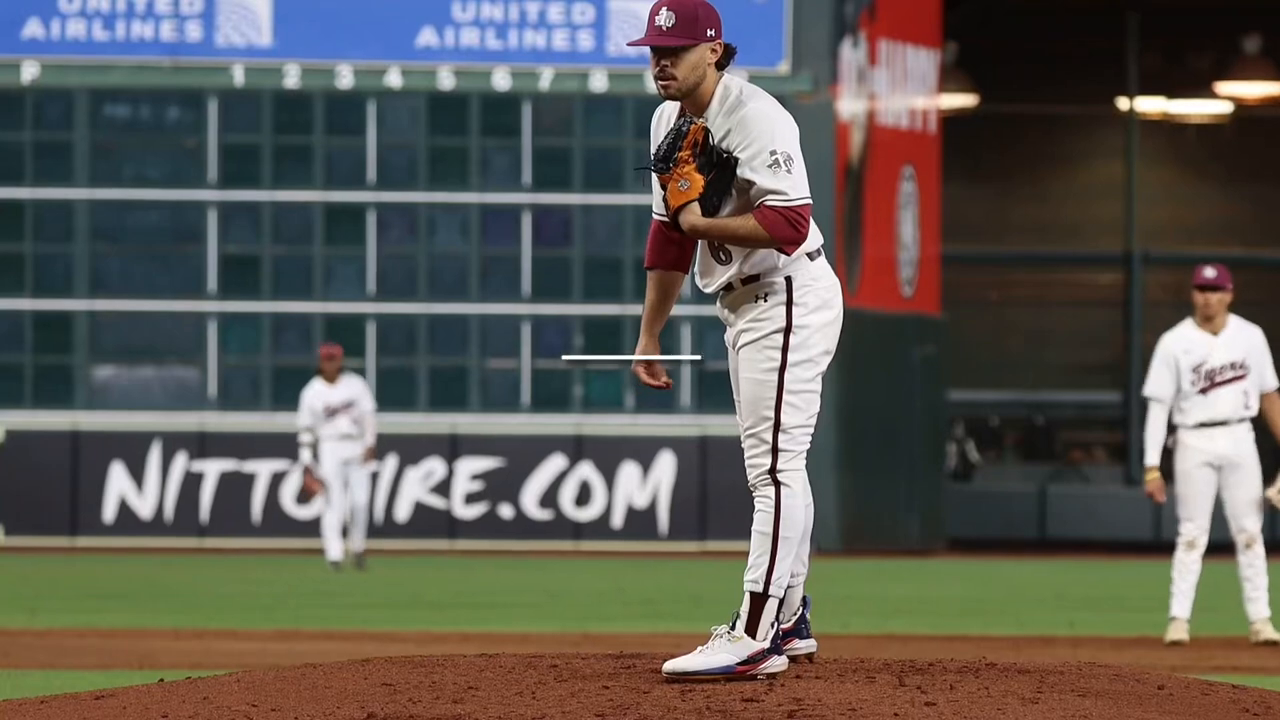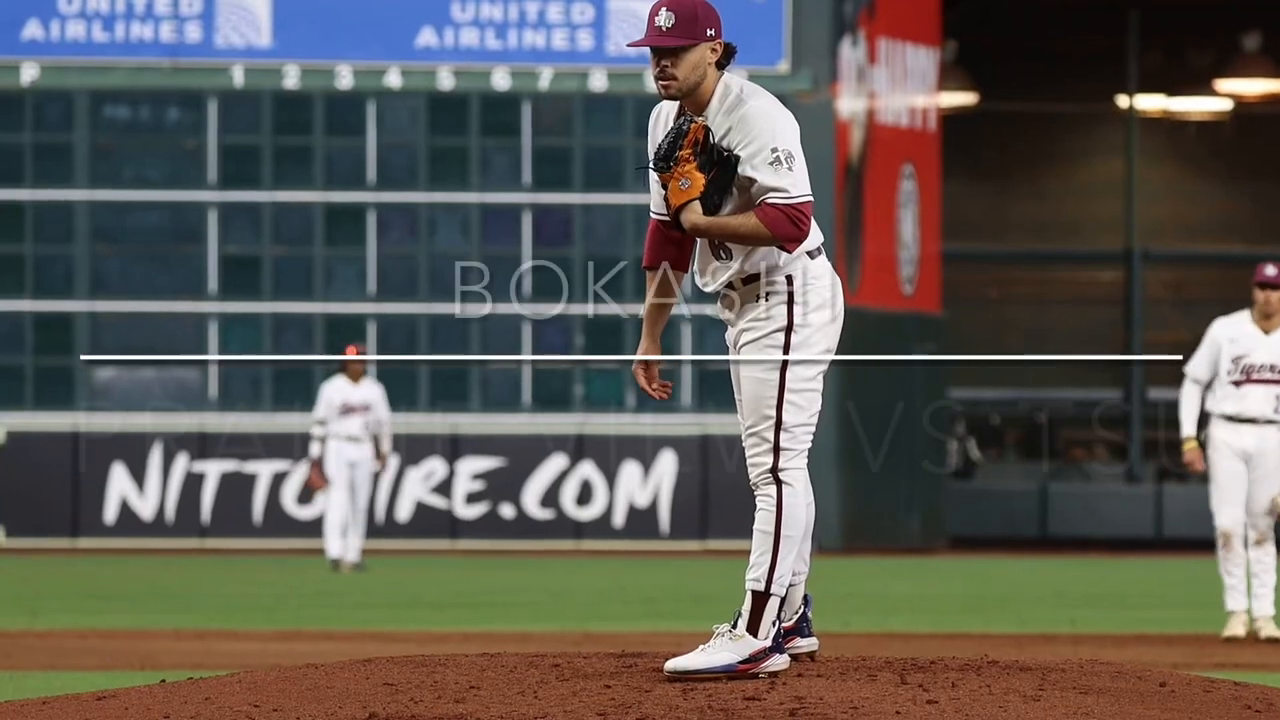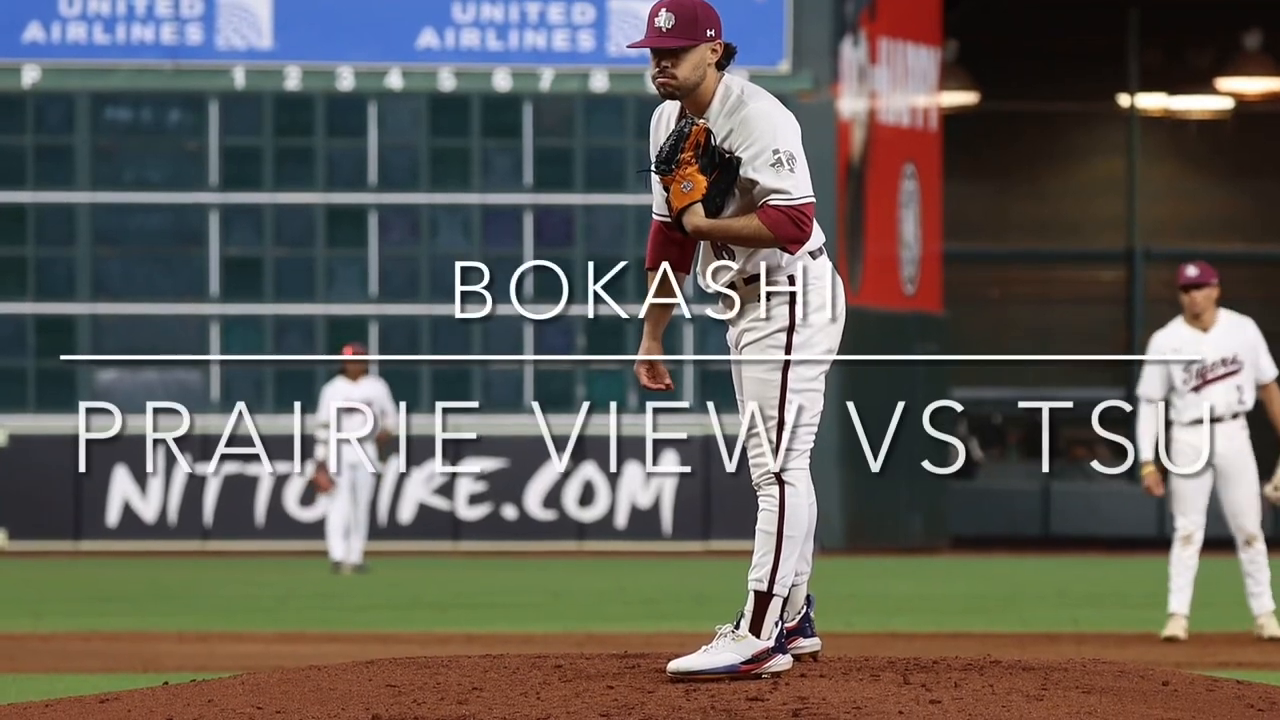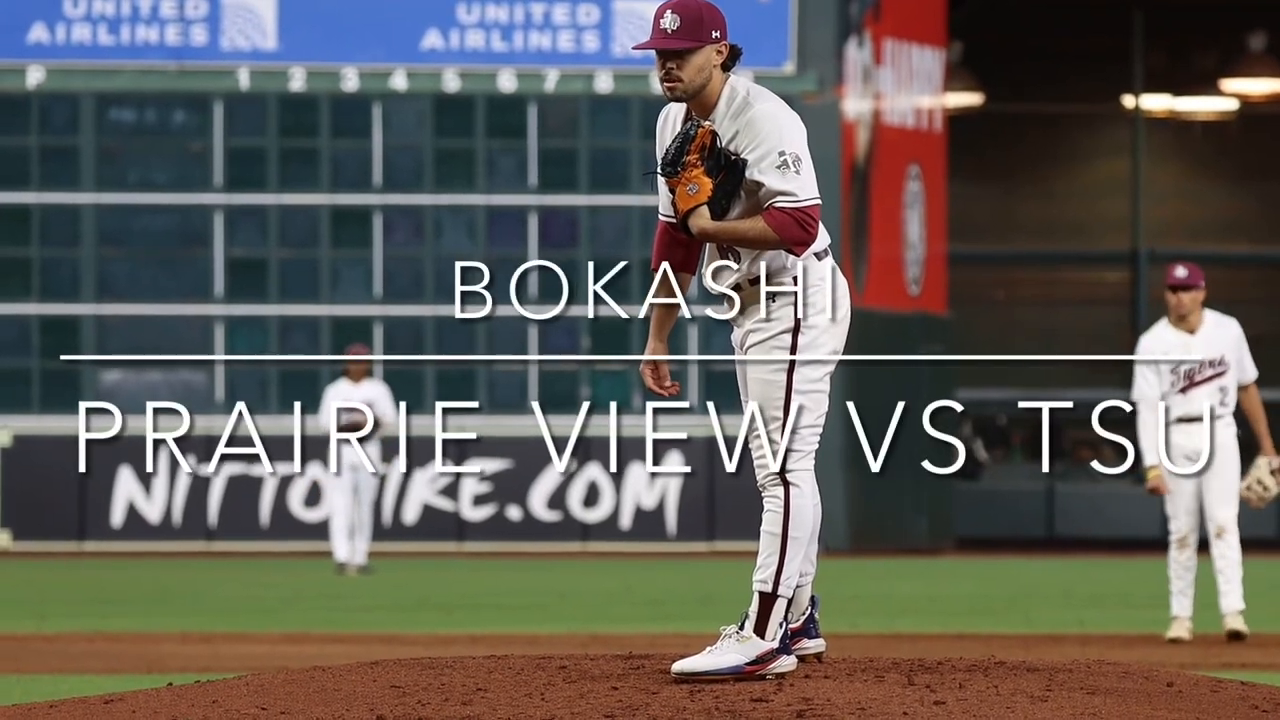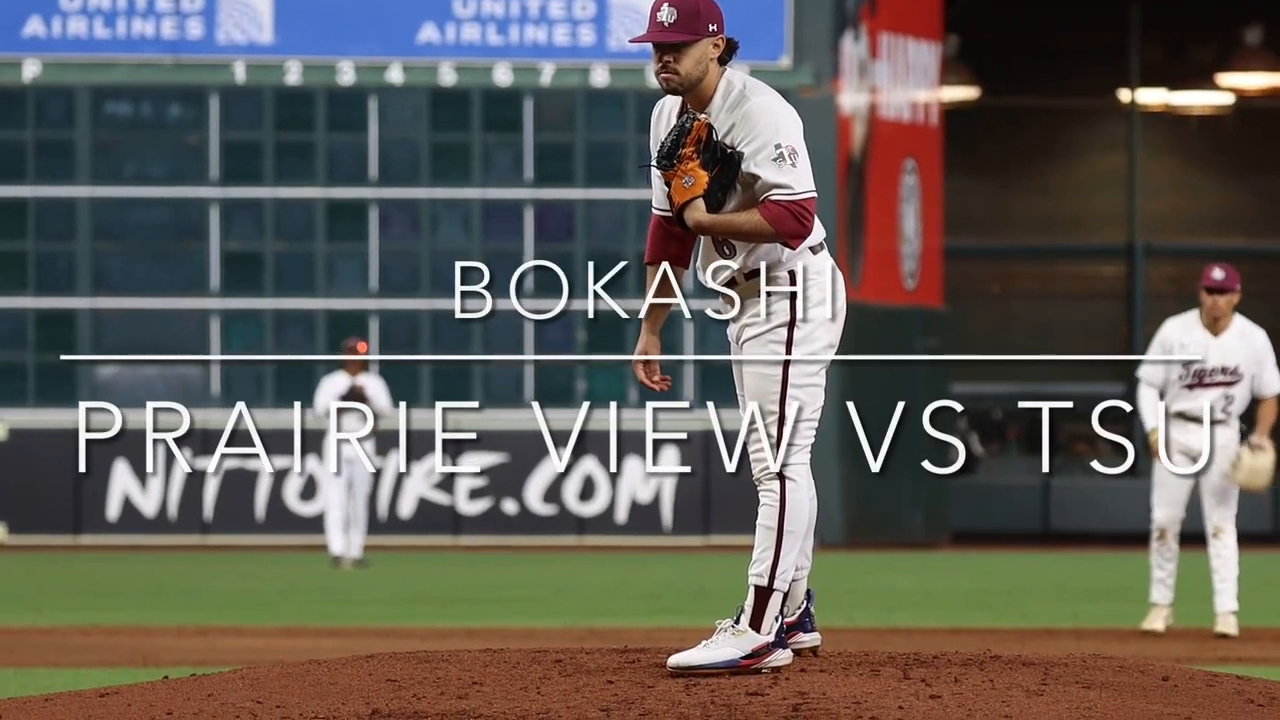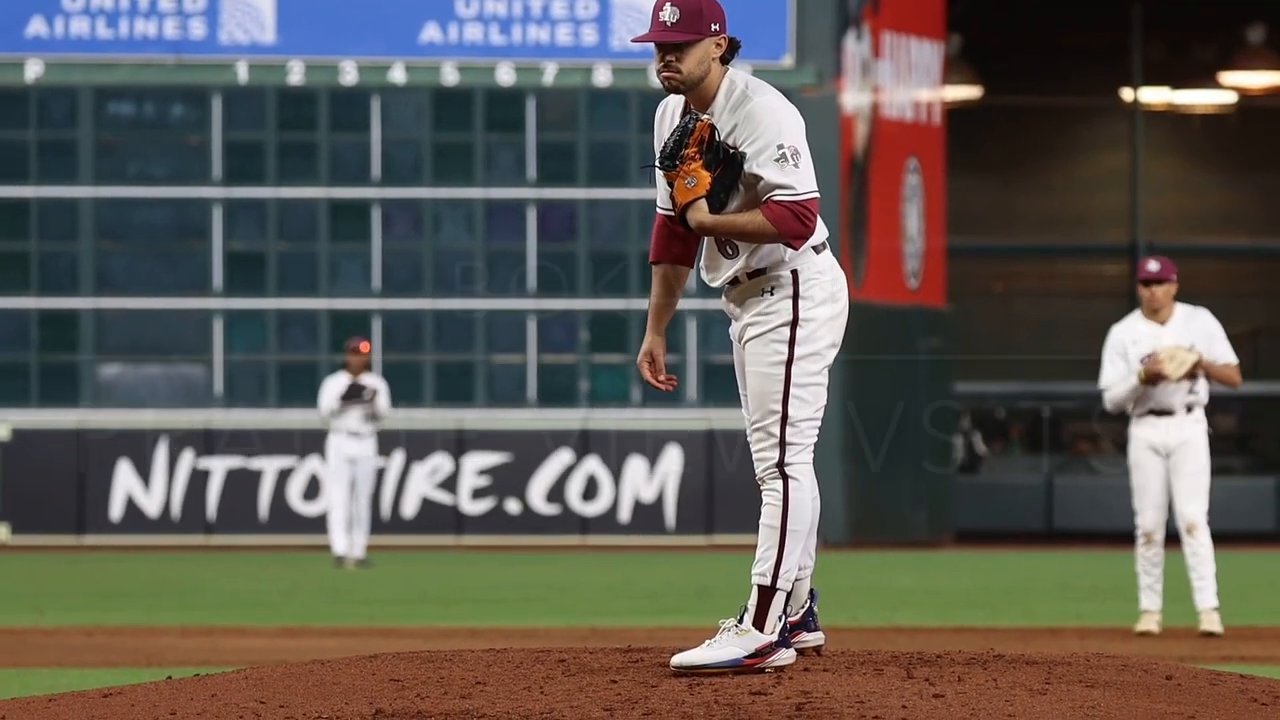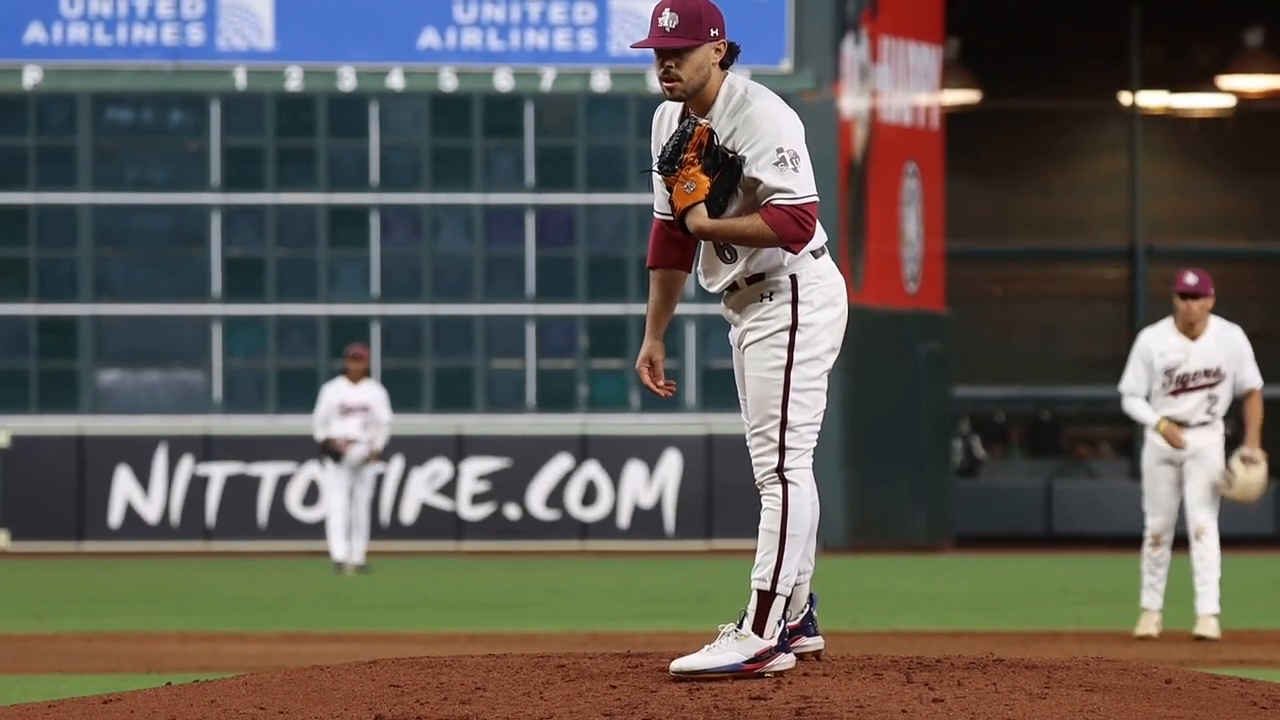
dt=0.7s
person 1, frame 1
left shoulder: (755, 117)
right shoulder: (667, 120)
left elbow: (788, 225)
right elbow: (668, 233)
left wrist: (700, 224)
right wrist: (649, 334)
left hip: (787, 300)
right hip: (743, 305)
left knee: (774, 467)
right knee: (773, 466)
left ankle: (755, 638)
right ankle: (787, 620)
person 1, frame 2
left shoulder: (755, 115)
right shoulder: (665, 120)
left elbow: (791, 222)
right elbow: (667, 232)
left wrist: (701, 222)
right wrist: (650, 336)
left hip: (788, 298)
right hip: (742, 302)
left knee: (774, 465)
right knee: (773, 464)
left ankle: (758, 636)
right ankle: (789, 618)
person 1, frame 3
left shoulder: (757, 117)
right shoulder: (667, 120)
left elbow: (792, 223)
right elbow: (668, 235)
left wrist: (702, 225)
right wrist: (652, 336)
left hip: (791, 299)
right hip: (744, 303)
left knee: (778, 466)
right knee: (776, 467)
left ankle: (760, 636)
right ankle: (792, 617)
person 1, frame 4
left shoulder: (762, 118)
right shoulder: (672, 122)
left elbow: (798, 226)
right elbow: (673, 236)
left wrist: (708, 227)
right wrist: (657, 338)
left hip: (796, 300)
right hip: (748, 306)
left knee: (782, 468)
right knee: (780, 467)
left ankle: (764, 638)
right ankle: (797, 619)
person 1, frame 5
left shoulder: (759, 111)
right shoulder: (667, 115)
left elbow: (795, 217)
right elbow: (667, 228)
left wrist: (704, 220)
right wrist: (650, 329)
left hip: (792, 293)
right hip: (744, 298)
left knee: (779, 461)
right knee: (775, 461)
left ankle: (760, 630)
right ankle: (793, 613)
person 1, frame 6
left shoulder: (761, 110)
right shoulder: (670, 114)
left elbow: (797, 218)
right elbow: (672, 226)
left wrist: (707, 220)
right wrist: (656, 329)
left hip: (794, 292)
right hip: (746, 297)
left knee: (781, 458)
right knee: (777, 457)
left ankle: (763, 630)
right ankle: (796, 611)
person 1, frame 7
left shoulder: (760, 116)
right shoulder: (668, 120)
left elbow: (797, 222)
right elbow: (670, 233)
left wrist: (707, 225)
right wrist: (654, 335)
left hip: (793, 298)
right hip: (745, 303)
left knee: (781, 463)
right knee: (776, 464)
left ankle: (764, 635)
right ankle: (796, 617)
person 2, frame 1
right shoulder: (1173, 342)
right elbow: (1158, 407)
right wrist: (1152, 467)
left hip: (1240, 440)
right hip: (1194, 444)
left knee: (1249, 531)
right knee: (1191, 534)
right ankle: (1179, 620)
person 2, frame 2
right shoulder: (1224, 329)
right elbow: (1193, 383)
right wrist: (1189, 439)
right hip: (1225, 435)
right knee: (1228, 523)
right ankle: (1238, 612)
person 2, frame 3
left shoulder: (1243, 329)
right shoulder: (1165, 340)
right elbow: (1149, 403)
right wrist: (1147, 463)
left hip: (1233, 435)
right hip: (1188, 439)
left knee: (1248, 527)
right knee: (1187, 529)
right ankle: (1177, 616)
person 2, frame 4
left shoulder: (1229, 329)
right shoulder: (1152, 343)
left elbow: (1247, 388)
right elbow: (1147, 409)
left wrist: (1266, 445)
right wrist: (1152, 466)
left hip: (1220, 434)
right hip: (1177, 440)
left knee: (1223, 522)
right knee: (1182, 531)
left ankle: (1232, 612)
right ankle: (1181, 618)
person 2, frame 5
right shoulder: (1173, 331)
right elbow: (1148, 387)
right wrist: (1154, 431)
left hip: (1223, 437)
right hip: (1176, 433)
left knee: (1220, 523)
right knee: (1164, 521)
left ankle: (1226, 612)
right ankle: (1160, 605)
person 2, frame 6
left shoulder: (1201, 320)
right shoulder: (1121, 333)
left elbow: (1234, 377)
right elbow: (1111, 401)
left wrist: (1202, 363)
right wrist: (1142, 376)
left hip: (1189, 428)
right hip: (1145, 432)
left knee: (1191, 517)
right knee: (1149, 524)
left ankle: (1208, 608)
right ankle: (1150, 610)
person 2, frame 7
left shoulder: (1231, 337)
right shoulder: (1151, 339)
left elbow: (1253, 391)
right elbow: (1130, 399)
left wrist: (1252, 440)
right wrist: (1161, 425)
left hip: (1208, 439)
right hip: (1162, 439)
left knee: (1203, 523)
right knee: (1157, 528)
left ankle: (1208, 614)
right ankle: (1151, 610)
person 3, frame 1
left shoulder: (863, 45)
right shoulder: (846, 47)
left elbow: (865, 88)
right elbow: (845, 90)
left hip: (859, 122)
right hip: (850, 122)
left knee: (856, 200)
right knee: (848, 199)
left ankle: (854, 276)
right ankle: (849, 273)
person 3, frame 2
left shoulder: (863, 43)
right shoulder: (846, 45)
left elbow: (865, 86)
right elbow: (843, 89)
left hip: (859, 119)
right hip: (848, 120)
left knee: (857, 194)
right knee: (848, 194)
left ankle: (855, 273)
right ankle: (849, 273)
person 3, frame 3
left shoulder: (864, 43)
right shoulder: (846, 45)
left elbow: (867, 86)
right elbow: (844, 88)
left hip: (860, 119)
right hip: (849, 119)
left knee: (858, 194)
right knee: (849, 194)
left ankle: (857, 273)
right ankle: (851, 272)
person 3, frame 4
left shoulder: (869, 43)
right shoulder: (852, 46)
left elbow: (870, 87)
right elbow: (850, 90)
left wrist: (866, 115)
left hip: (865, 120)
right hip: (854, 121)
left knee: (863, 194)
right knee: (854, 192)
left ankle: (861, 274)
right ankle: (856, 273)
person 3, frame 5
left shoulder: (864, 36)
right shoulder: (847, 40)
left elbow: (867, 78)
right elbow: (845, 82)
left hip: (861, 114)
right hip: (850, 114)
left knee: (859, 181)
right knee: (850, 182)
left ankle: (857, 266)
right ankle: (852, 266)
person 3, frame 6
left shoulder: (867, 34)
right shoulder: (851, 37)
left elbow: (869, 78)
right elbow: (848, 81)
left wrist: (866, 103)
left hip: (864, 113)
right hip: (853, 114)
left knee: (862, 183)
right knee: (853, 183)
left ankle: (860, 266)
right ankle: (855, 264)
person 3, frame 7
left shoulder: (865, 40)
right shoulder: (848, 43)
left elbow: (867, 82)
right elbow: (846, 86)
left wrist: (864, 107)
left hip: (862, 115)
right hip: (851, 117)
left knee: (860, 183)
right knee: (852, 185)
left ankle: (859, 269)
right ankle: (853, 267)
person 4, frame 1
left shoulder: (355, 383)
right shoulder: (310, 392)
left elbow: (368, 414)
right elbow: (305, 429)
left wrist: (370, 445)
right wrist: (307, 463)
left hip: (357, 448)
right hip: (330, 449)
left knee: (360, 501)
right knee: (333, 504)
left ankle: (357, 550)
right ankle: (334, 557)
person 4, frame 2
left shoulder: (375, 388)
right shoulder: (330, 387)
left elbow: (384, 421)
right elbow: (319, 422)
left wrist: (384, 453)
right wrist: (315, 458)
left hip: (364, 451)
right hip: (337, 448)
left knee: (360, 505)
right knee: (337, 502)
left ankle: (353, 557)
right ankle: (335, 555)
person 4, frame 3
left shoulder: (377, 385)
right shoulder: (331, 389)
left elbow: (390, 413)
right elbow: (323, 425)
left wrist: (386, 431)
right wrist: (320, 461)
left hip: (366, 451)
right hip: (339, 450)
left knee: (362, 505)
right knee: (338, 504)
left ankle: (356, 558)
right ankle: (338, 558)
person 4, frame 4
left shoulder: (379, 388)
right shoulder: (334, 389)
left elbow: (391, 418)
right elbow: (324, 421)
left wrist: (372, 420)
right wrist: (342, 426)
left hip: (369, 451)
right hip: (342, 450)
left knee: (365, 506)
right knee: (341, 505)
left ankle: (361, 559)
right ankle: (342, 559)
person 4, frame 5
left shoulder: (375, 382)
right shoulder: (330, 381)
left elbow: (386, 410)
right elbow: (320, 409)
left wrist: (366, 397)
right wrist: (342, 399)
left hip: (364, 445)
right hip: (337, 443)
left knee: (359, 500)
right knee: (335, 498)
left ankle: (355, 553)
right ankle: (337, 552)
person 4, frame 6
left shoulder: (377, 383)
right shoulder: (332, 382)
left elbow: (383, 413)
right elbow: (324, 412)
left wrist: (374, 398)
right wrist: (344, 398)
left hip: (366, 445)
right hip: (339, 443)
left knee: (363, 500)
right knee: (338, 499)
left ankle: (358, 553)
right ankle: (340, 552)
person 4, frame 7
left shoulder: (376, 391)
right shoulder: (331, 388)
left elbow: (384, 424)
right elbow: (319, 420)
left wrist: (375, 451)
right wrist: (326, 442)
left hip: (365, 453)
right hip: (336, 452)
left knee: (362, 506)
right knee: (337, 505)
left ankle: (358, 559)
right ankle: (339, 558)
